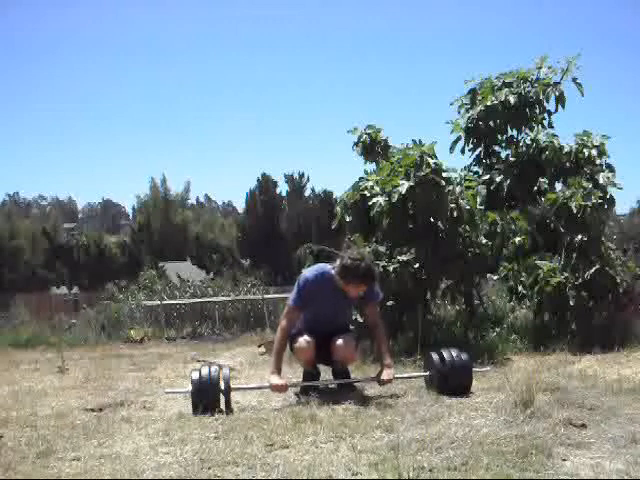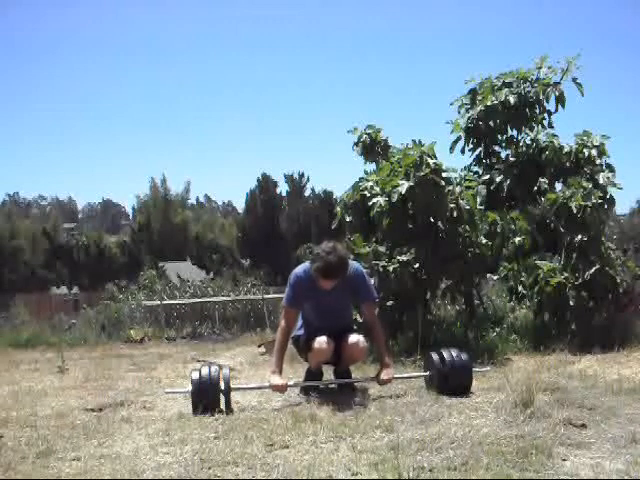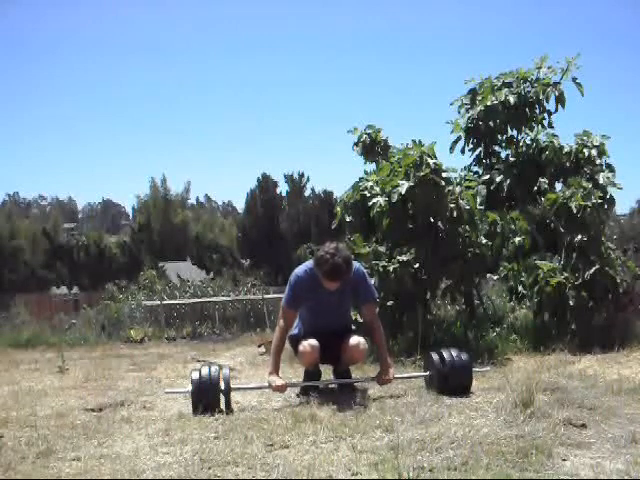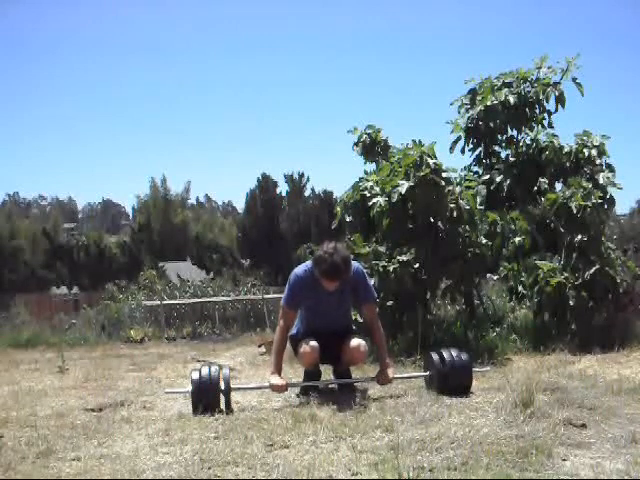
dt=0.7s
person 1, frame 1
left shoulder: (363, 282)
right shoulder: (312, 278)
left elbow: (374, 322)
right elbow: (286, 322)
left wrist: (387, 364)
right wrist: (275, 373)
left hip: (338, 334)
right hip: (307, 334)
left knee: (345, 348)
right knee: (303, 346)
left ankle: (340, 371)
right ankle: (310, 374)
person 1, frame 2
left shoulder: (355, 273)
right shoulder: (301, 275)
left elbow: (371, 319)
right elbow: (286, 323)
left wrist: (385, 364)
right wrist: (275, 372)
left hip: (342, 334)
right hip: (310, 336)
left knee: (359, 345)
right knee: (323, 346)
left ankle: (342, 371)
right ankle: (314, 374)
person 1, frame 3
left shoulder: (357, 273)
right shoulder: (301, 275)
left elbow: (372, 319)
right elbow: (283, 323)
left wrist: (385, 365)
right wrist: (273, 372)
left hip: (341, 335)
right hip: (307, 335)
left knee: (359, 347)
right knee: (308, 350)
left ankle: (341, 371)
right ankle: (311, 373)
person 1, frame 4
left shoulder: (356, 272)
right shoulder: (301, 275)
left elbow: (372, 319)
right elbow: (284, 323)
left wrist: (385, 365)
right wrist: (275, 373)
left hip: (341, 334)
right hip: (308, 335)
left knee: (360, 349)
right knee: (308, 352)
left ankle: (341, 371)
right ankle: (311, 374)
